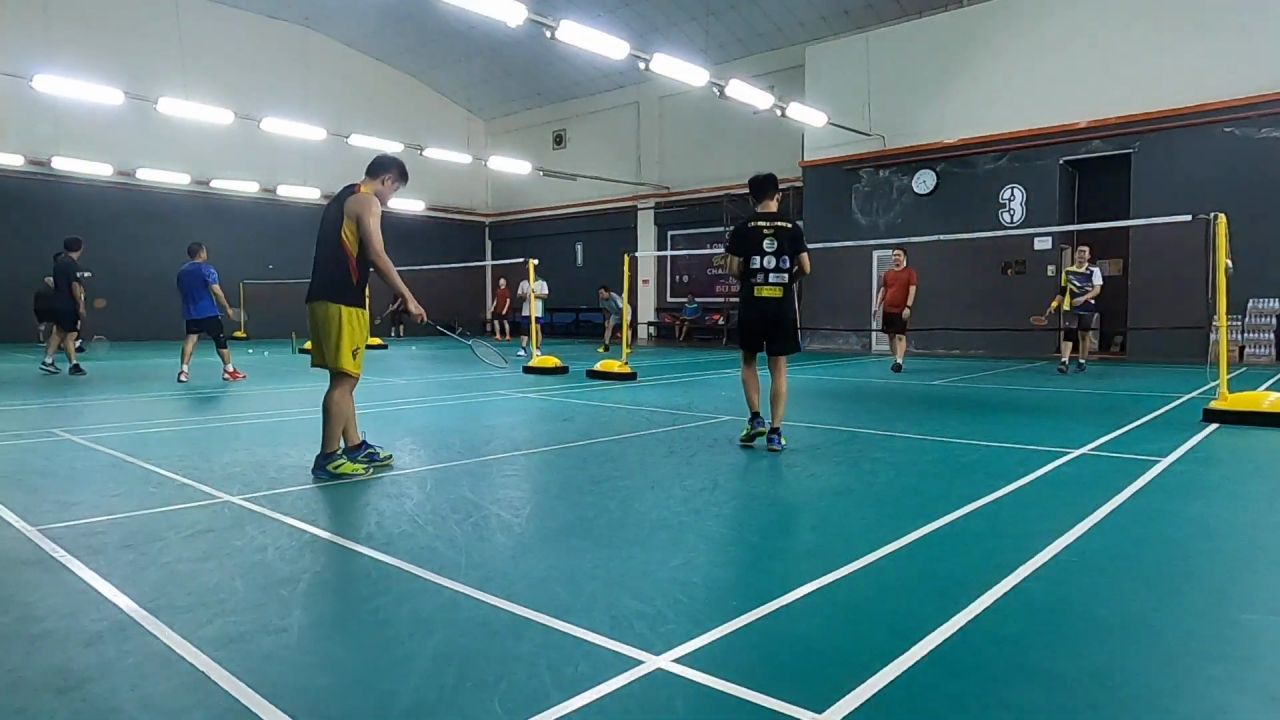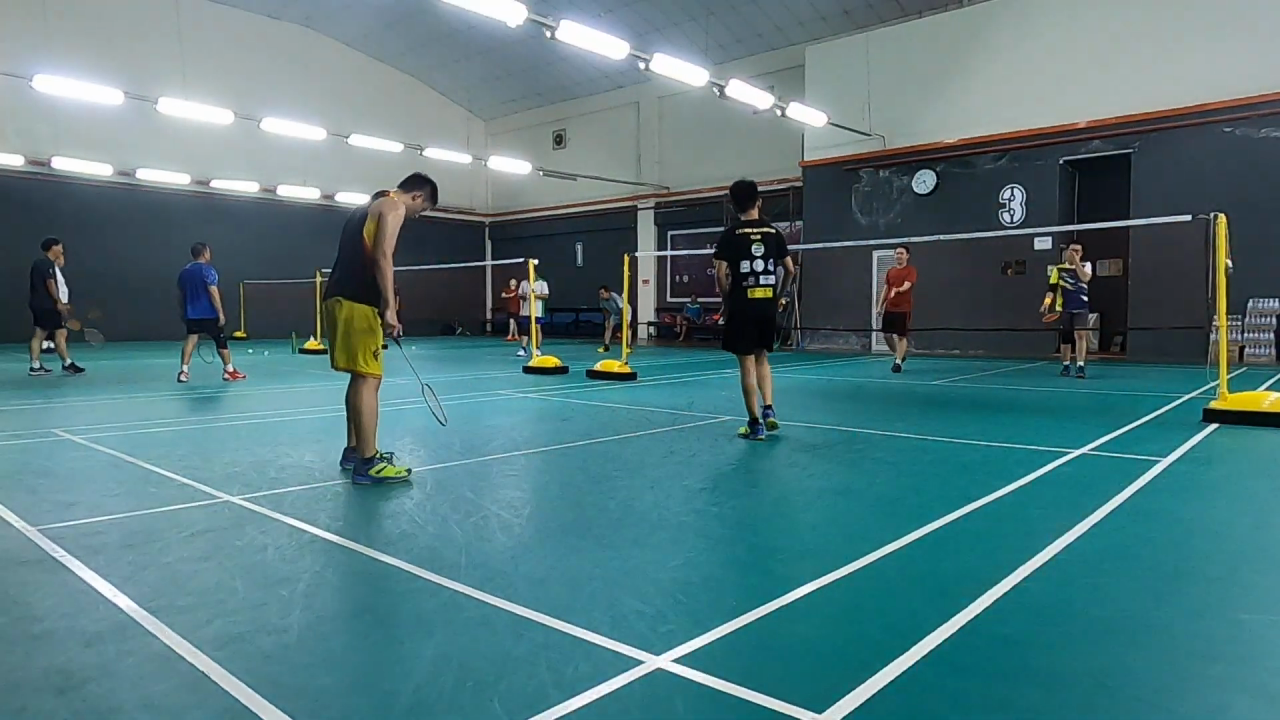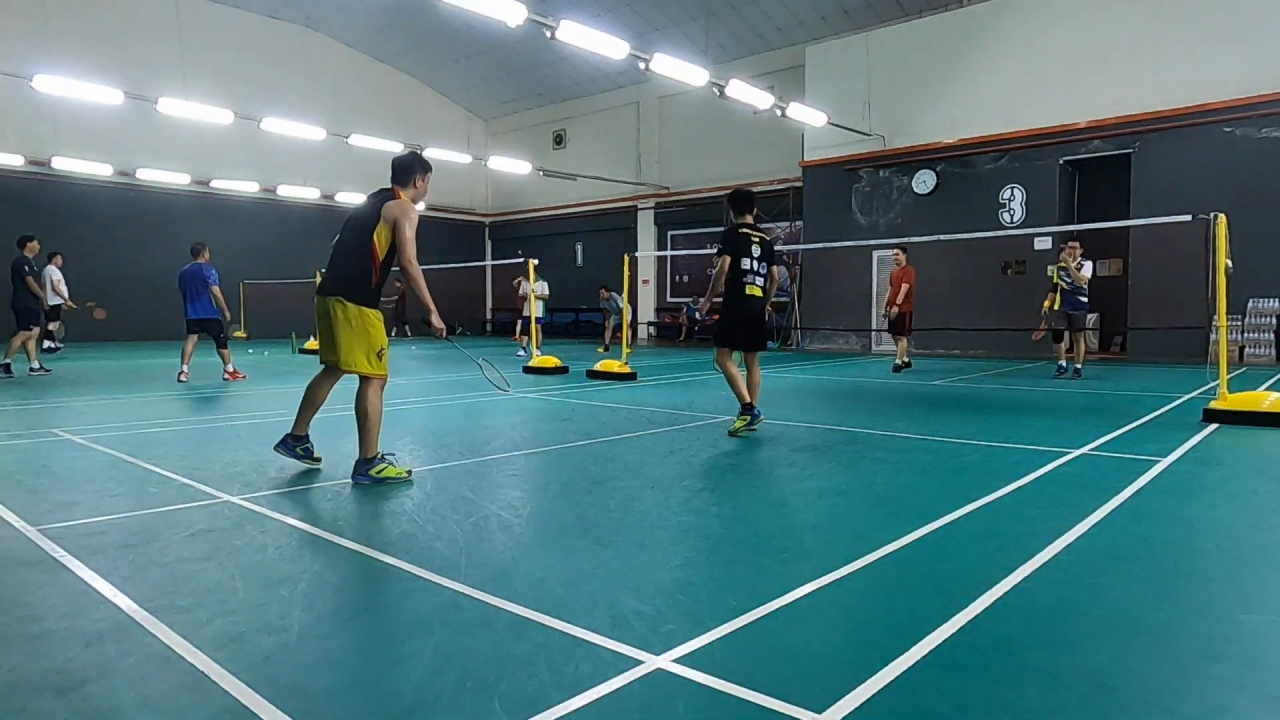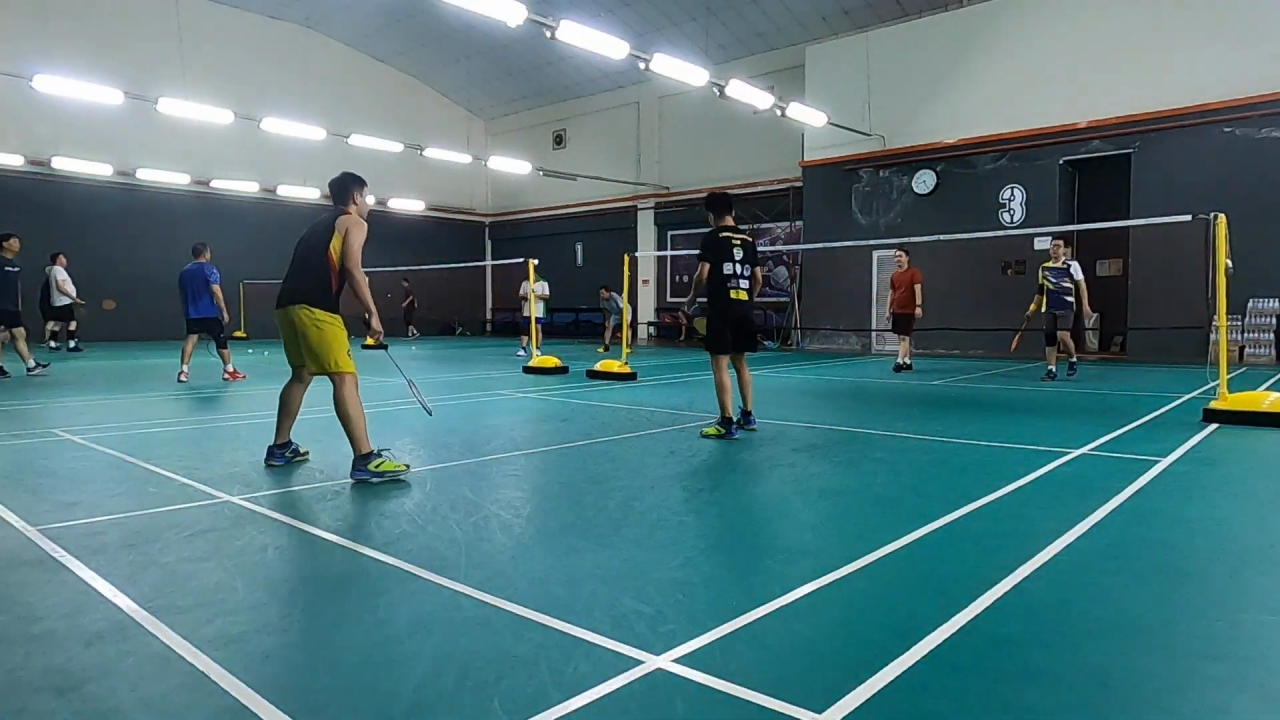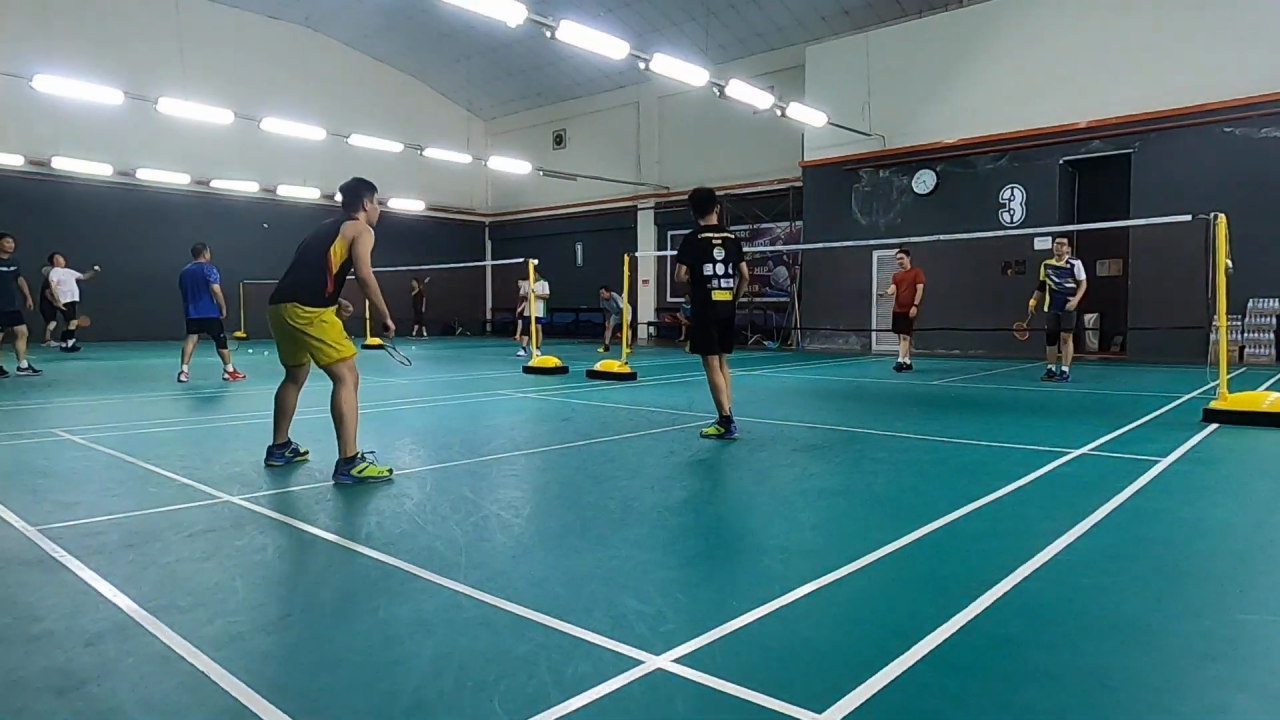
dt=0.5s
person 1, frame 1
left shoulder: (341, 200)
right shoulder: (367, 202)
right elbow: (377, 256)
right wrist: (408, 298)
left hip: (321, 298)
right hip: (341, 302)
left knee: (345, 376)
right knee: (344, 378)
left ankle: (354, 446)
right ankle: (330, 457)
person 1, frame 2
left shoulder: (370, 206)
right shoulder: (394, 205)
right elbow: (382, 257)
right wrist: (389, 307)
left hip: (338, 297)
right hip: (356, 301)
left knee: (360, 376)
right knee: (368, 380)
left ankle: (355, 450)
right ankle: (367, 462)
person 1, frame 3
left shoulder: (370, 204)
right shoulder: (404, 209)
left elbow: (338, 246)
right elbow: (407, 262)
right wrist: (432, 311)
left hip: (329, 295)
right hip: (356, 302)
left knee: (332, 370)
right knee: (373, 378)
left ankle: (296, 438)
right ankle: (368, 463)
person 1, frame 4
left shoulder: (320, 224)
right shoulder: (354, 223)
right elbow: (353, 269)
right wrist: (373, 314)
left hip: (287, 305)
right hip: (315, 308)
left knee: (301, 375)
right knee: (345, 379)
left ankle: (280, 447)
right ankle: (365, 459)
person 1, frame 5
left shoulder: (330, 227)
right shoulder: (362, 229)
right elbow: (364, 275)
left wrist: (335, 301)
right wrist: (385, 316)
left hip: (280, 305)
right hip: (305, 309)
left knee: (296, 374)
right knee: (346, 375)
left ankle: (279, 447)
right ankle: (349, 462)
person 2, frame 1
left shoulder: (742, 229)
right shoulder: (791, 228)
left elbow: (734, 269)
right elbow: (805, 268)
left hip: (751, 305)
right hip: (782, 306)
left knee: (748, 362)
right knee: (778, 370)
left ankle: (755, 418)
right ankle: (775, 432)
person 2, frame 2
left shoulder: (731, 235)
right shoulder: (774, 233)
left elbow: (720, 274)
right elbow: (789, 270)
left wrist: (728, 300)
right wrist: (778, 296)
left hip: (742, 306)
right hip: (767, 306)
left knee: (747, 365)
right knee: (761, 358)
left ankle: (755, 424)
right ankle: (768, 409)
person 2, frame 3
left shoulder: (733, 233)
right shoulder: (765, 239)
left elbow: (723, 268)
right elbow: (774, 278)
left wrist: (708, 299)
right wrist: (766, 305)
left hip: (737, 304)
right hip: (757, 305)
left knee: (723, 358)
right knee: (752, 361)
left ankle: (748, 407)
right ankle: (751, 411)
person 2, frame 4
left shoulder: (713, 237)
right shoulder: (748, 240)
left elbow: (703, 274)
right elbow: (758, 279)
left wrist: (692, 296)
left hip: (721, 309)
right hip: (743, 308)
left knee: (720, 365)
right knee: (740, 362)
left ankle: (727, 423)
right ankle: (747, 415)
person 2, frame 5
left shoulder: (692, 239)
right shoulder: (732, 238)
left elbow: (680, 276)
right elbow: (744, 276)
left hip: (705, 309)
right hip: (727, 308)
left knee: (712, 364)
right knee: (722, 362)
left ankle: (726, 421)
right ankle: (726, 412)
